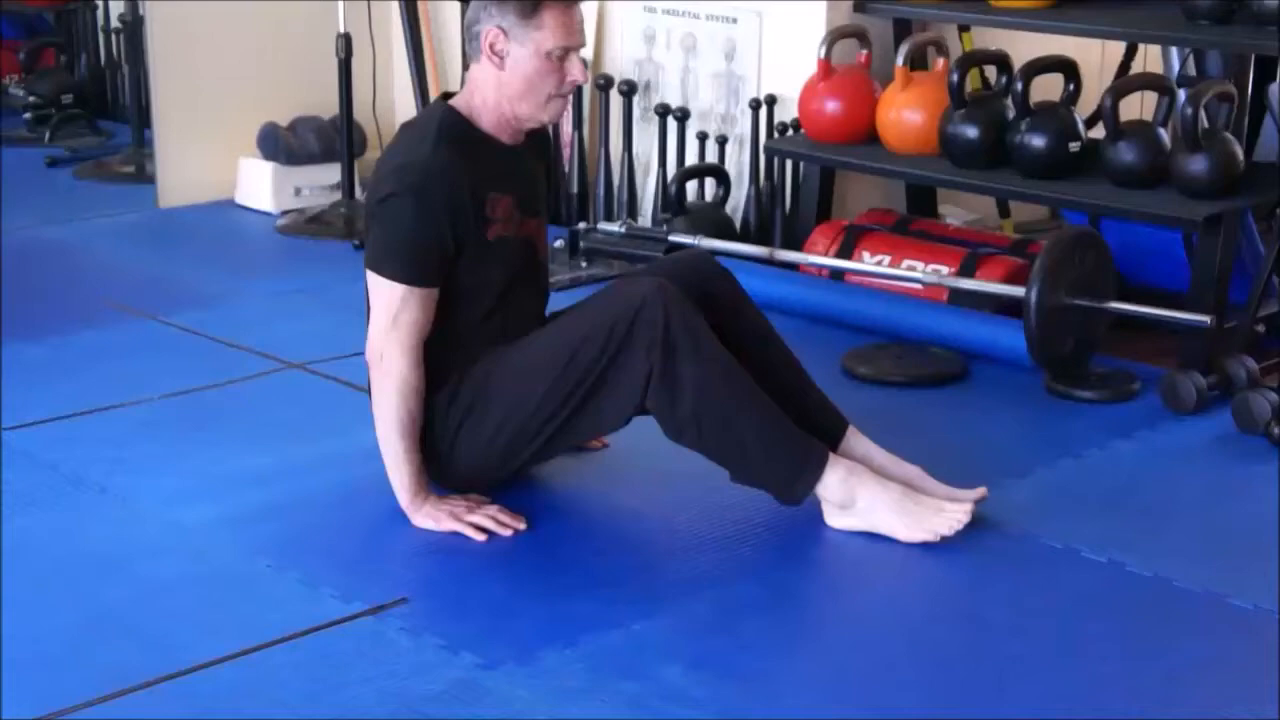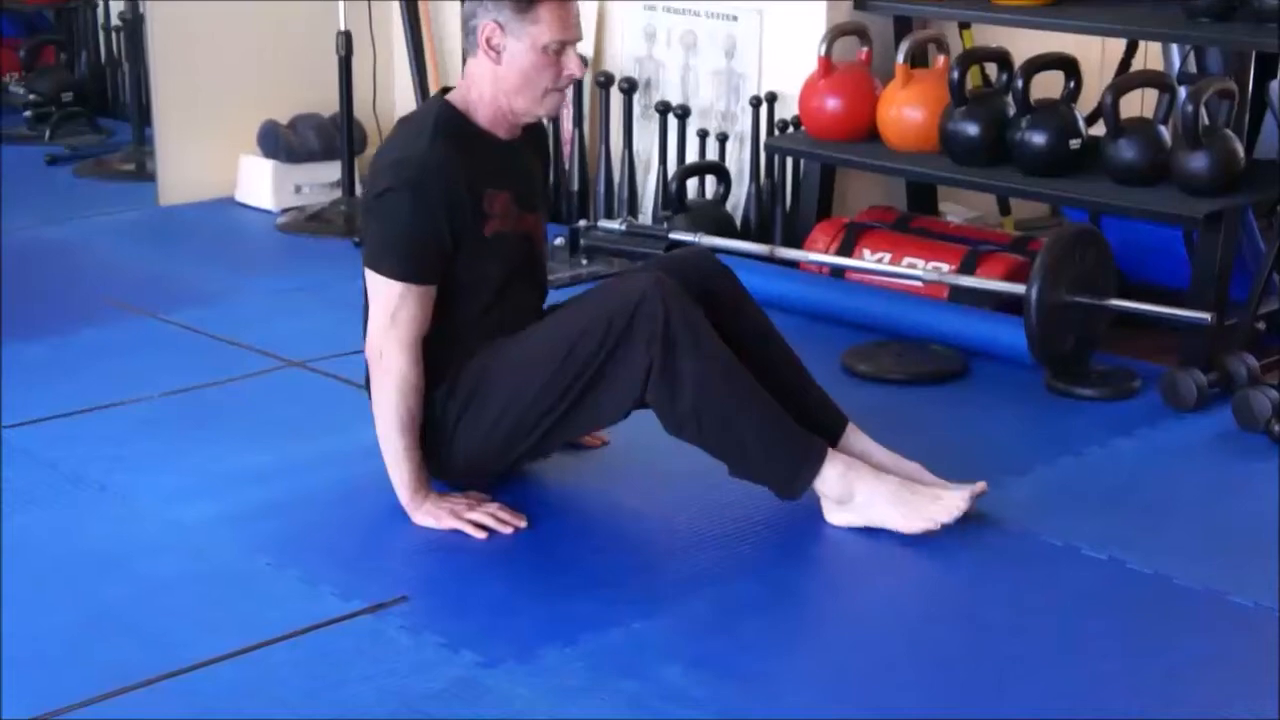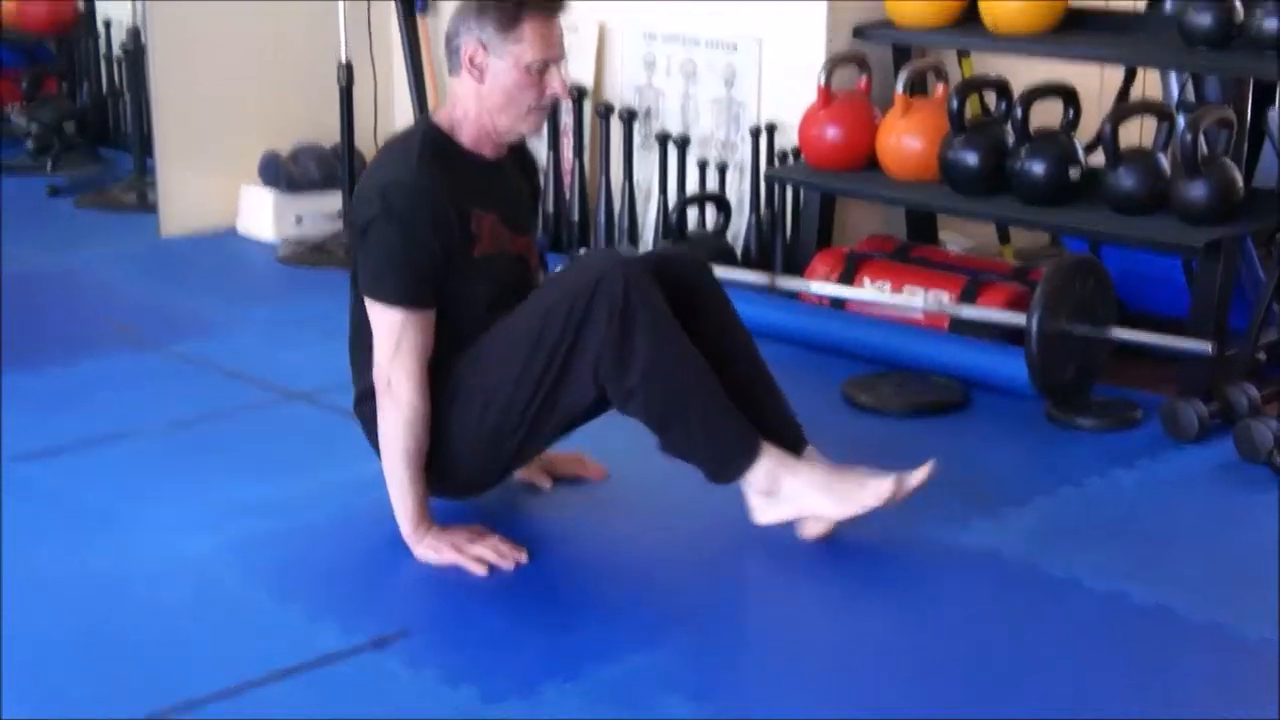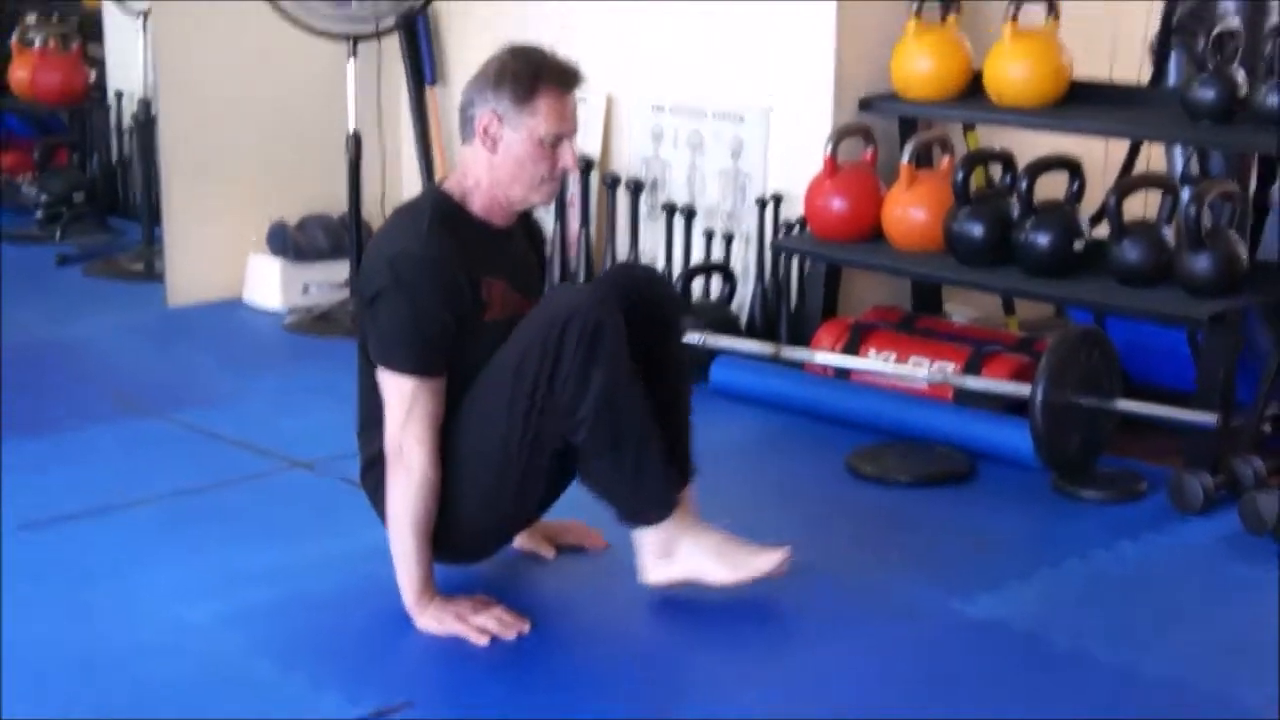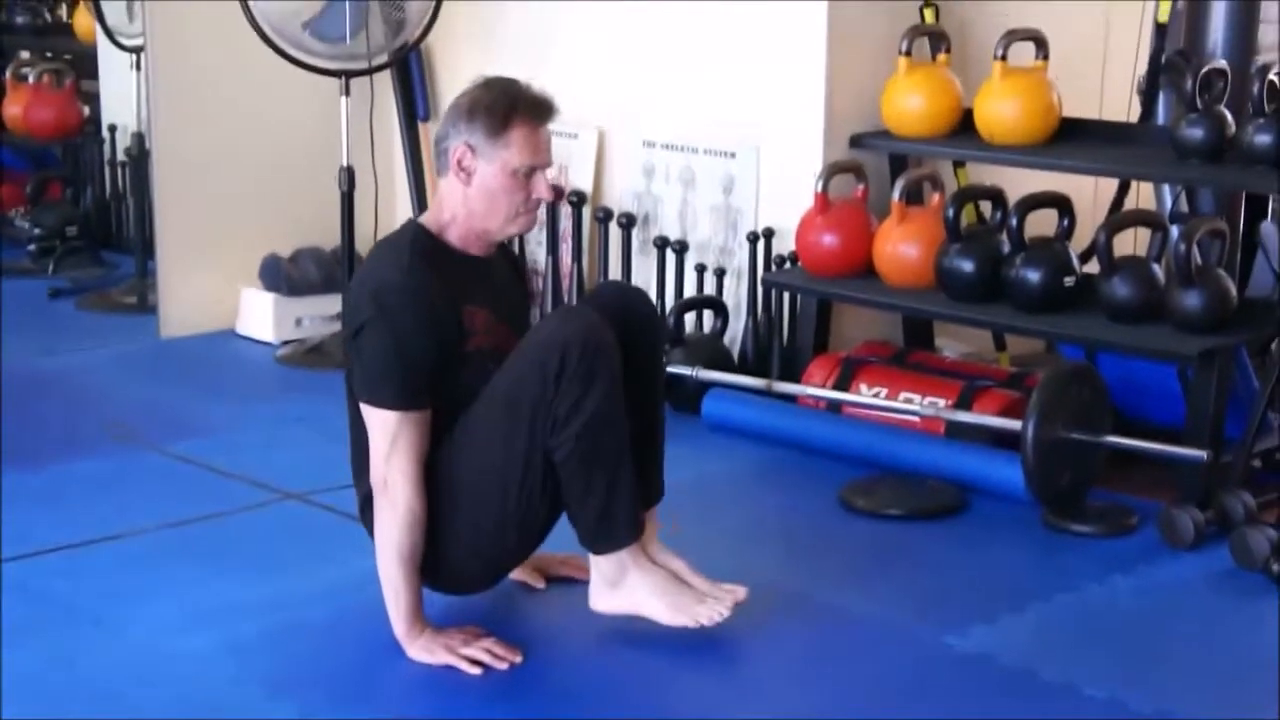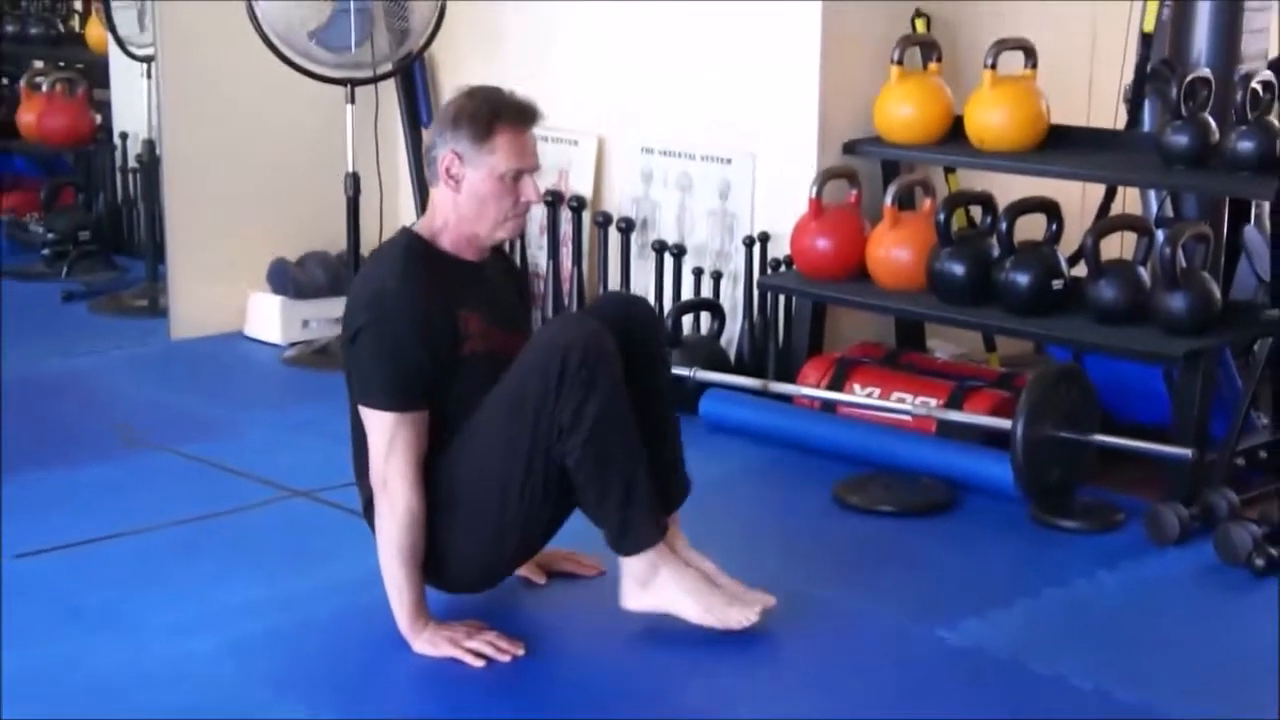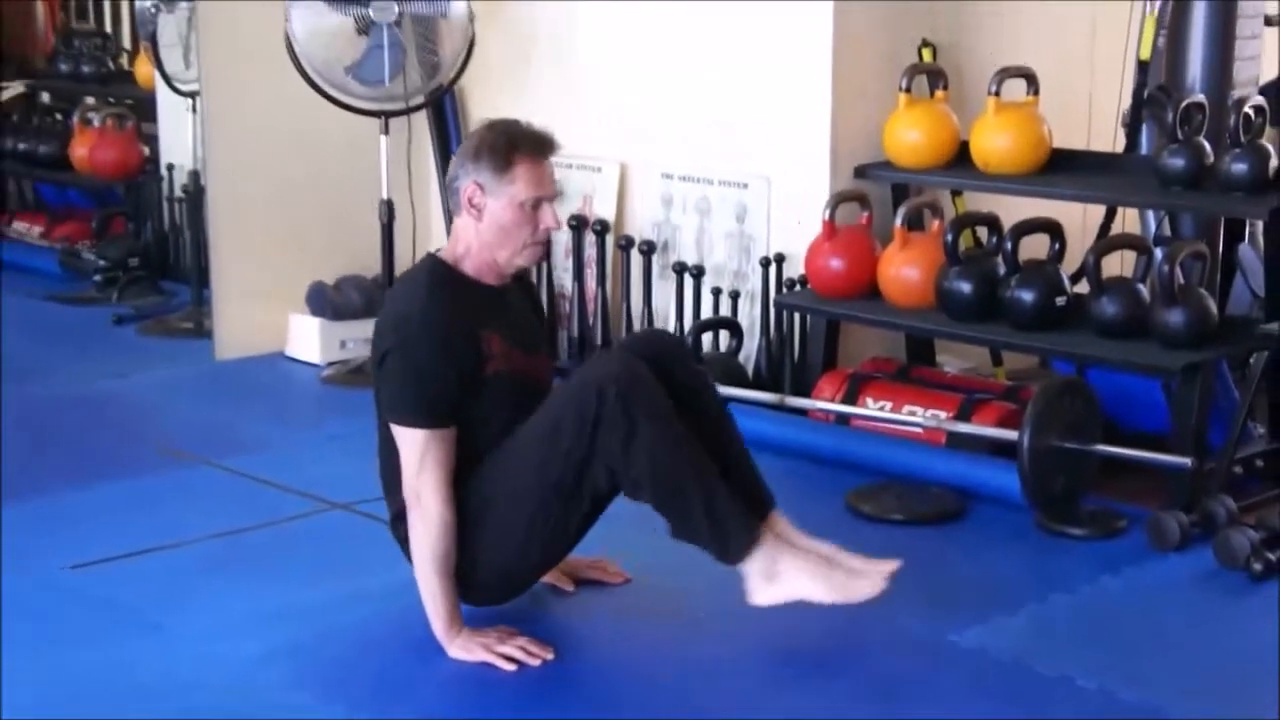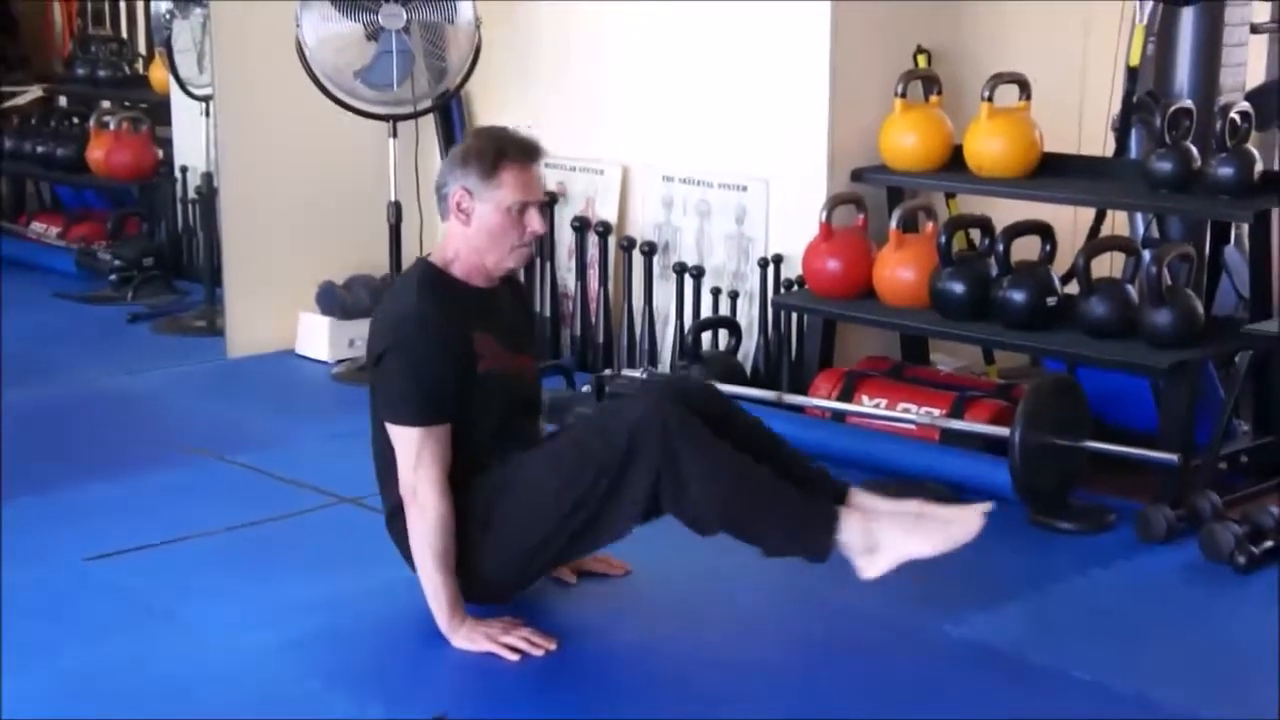
dt=0.3s
person 1, frame 1
left shoulder: (526, 142)
right shoulder: (426, 172)
right elbow: (391, 346)
left wrist: (554, 401)
right wrist: (416, 498)
left hip: (507, 385)
right hip: (456, 423)
left knee: (696, 279)
right knee: (648, 314)
left ankle: (846, 451)
right ankle: (836, 486)
person 1, frame 2
left shoulder: (525, 140)
right shoulder: (422, 166)
right elbow: (390, 343)
left wrist: (543, 405)
right wrist: (416, 497)
left hip: (505, 378)
right hip: (453, 415)
left knee: (695, 276)
right knee: (649, 310)
left ankle: (848, 450)
right ankle: (836, 483)
person 1, frame 3
left shoulder: (512, 164)
right shoulder: (411, 188)
right elbow: (397, 370)
left wrist: (523, 444)
right wrist: (418, 529)
left hip: (489, 408)
right hip: (442, 433)
left knee: (676, 275)
right knee: (610, 289)
left ankle: (794, 462)
right ankle: (765, 477)
person 1, frame 4
left shoulder: (518, 232)
right shoulder: (419, 255)
right elbow: (407, 438)
left wrist: (523, 517)
right wrist: (422, 600)
left hip: (493, 473)
right hip: (447, 504)
left knee: (641, 292)
right knee: (578, 320)
left ankle: (667, 515)
right ankle: (661, 538)
person 1, frame 5
left shoulder: (497, 263)
right shoulder: (401, 287)
right elbow: (393, 469)
left wrist: (514, 546)
right wrist: (412, 631)
left hip: (489, 506)
right hip: (446, 535)
left knee: (624, 311)
right knee: (576, 342)
left ankle: (632, 539)
right ankle: (616, 569)
person 1, frame 6
left shoulder: (497, 269)
right shoulder: (397, 291)
right elbow: (394, 470)
left wrist: (520, 541)
right wrist: (416, 625)
left hip: (488, 512)
right hip: (449, 534)
left knee: (627, 320)
right knee: (576, 350)
left ankle: (660, 542)
right ankle: (647, 568)
person 1, frame 7
left shoulder: (515, 292)
right shoulder: (425, 315)
right elbow: (423, 485)
left wrist: (548, 548)
right wrist: (452, 633)
left hip: (512, 522)
right hip: (476, 546)
left knee: (656, 355)
right knee: (614, 385)
left ankle: (764, 536)
right ankle: (757, 562)
person 1, frame 8
left shoulder: (505, 294)
right shoulder: (418, 320)
right elbow: (422, 484)
left wrist: (552, 529)
right wrist: (456, 623)
left hip: (509, 497)
right hip: (470, 538)
left knee: (682, 402)
right knee: (653, 433)
left ankle: (856, 514)
right ankle: (859, 535)
